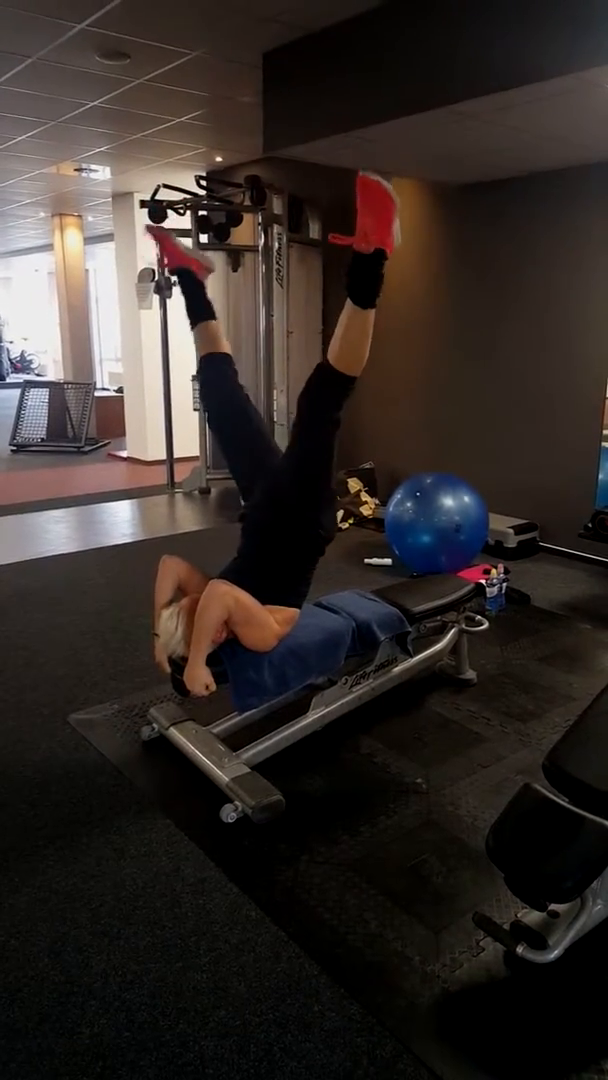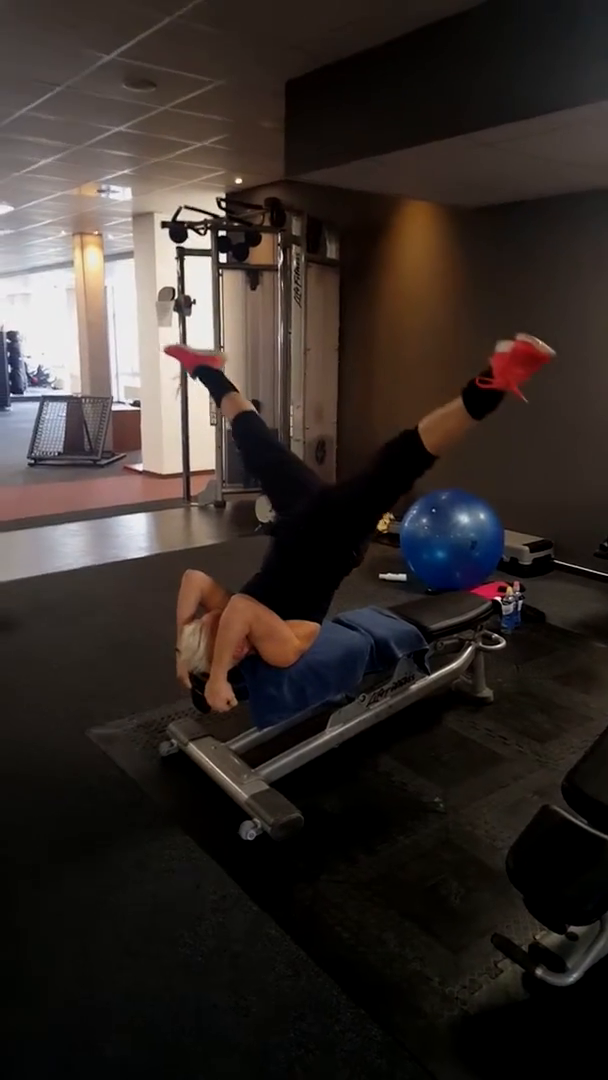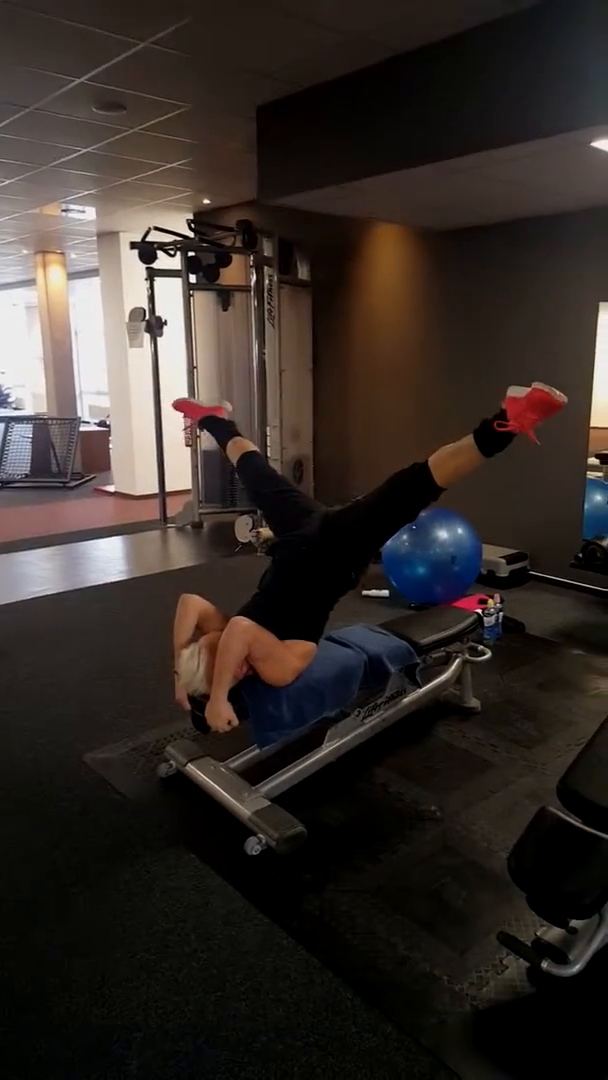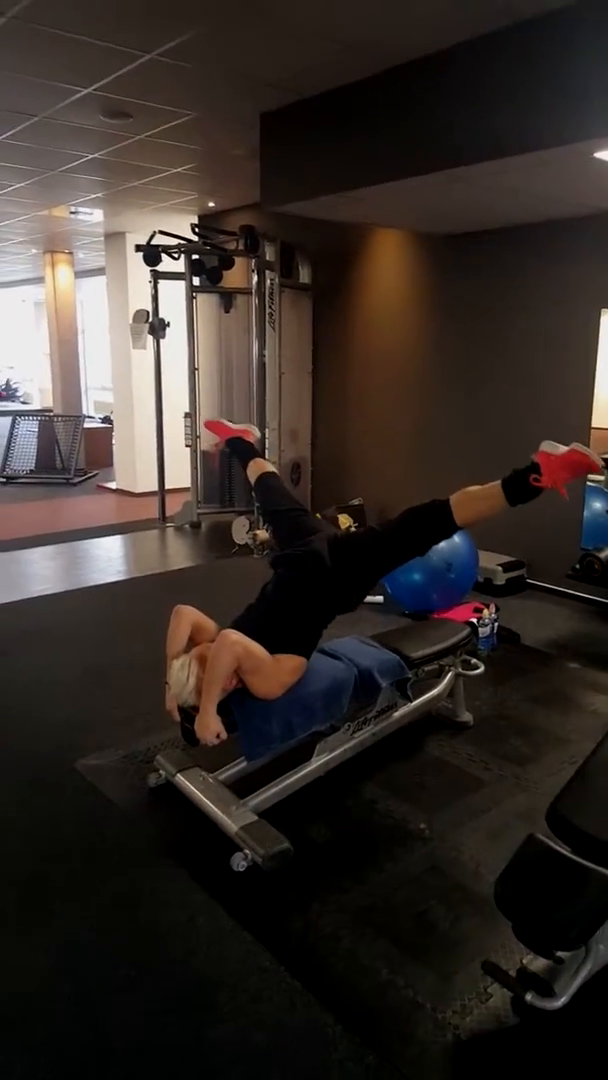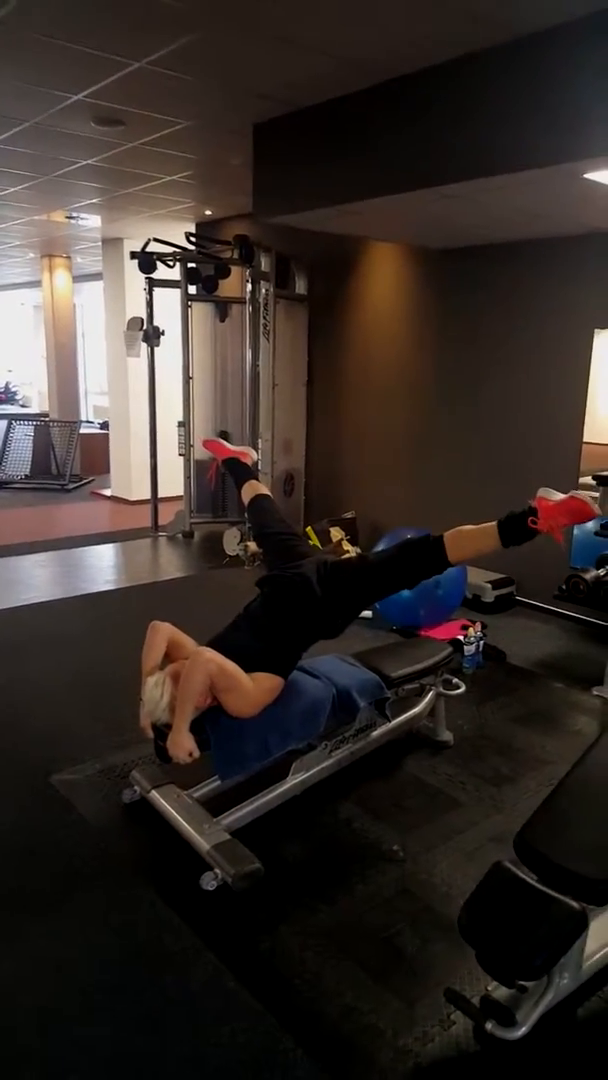
dt=0.7s
person 1, frame 1
left shoulder: (260, 634)
right elbow: (169, 563)
right wrist: (163, 632)
left hip: (295, 522)
right hip: (269, 511)
right knee: (221, 397)
person 1, frame 2
left shoulder: (281, 651)
right shoulder: (229, 627)
right elbow: (193, 579)
left wrist: (217, 680)
right wrist: (183, 649)
left hip: (329, 536)
right hip: (303, 521)
right knee: (256, 445)
left ankle: (494, 382)
person 1, frame 3
left shoulder: (279, 668)
right shoulder: (229, 644)
left wrist: (217, 700)
left hip: (331, 555)
right hip: (300, 541)
left knee: (407, 495)
right knee: (259, 479)
left ankle: (508, 422)
right ankle: (212, 420)
person 1, frame 4
left shoulder: (268, 682)
right shoulder: (217, 658)
left wrist: (206, 713)
right wrist: (173, 681)
left hip: (332, 575)
right hip: (302, 561)
left knee: (427, 525)
right knee: (274, 500)
left ankle: (540, 474)
right ankle: (240, 441)
person 1, frame 5
left shoulder: (242, 700)
right shoulder: (199, 678)
right elbow: (159, 628)
left wrist: (179, 733)
right wrist: (147, 700)
left hip: (320, 599)
right hip: (288, 582)
left knee: (419, 558)
right knee: (265, 519)
left ankle: (538, 518)
right ankle: (238, 462)
